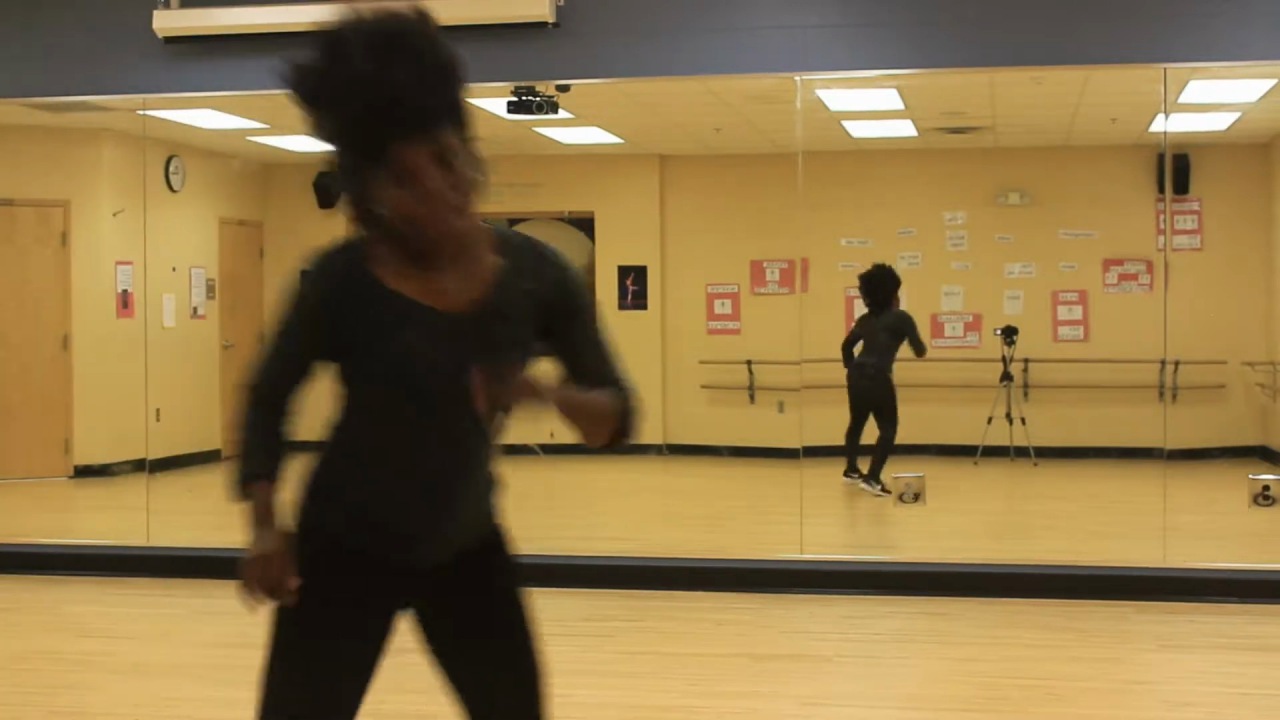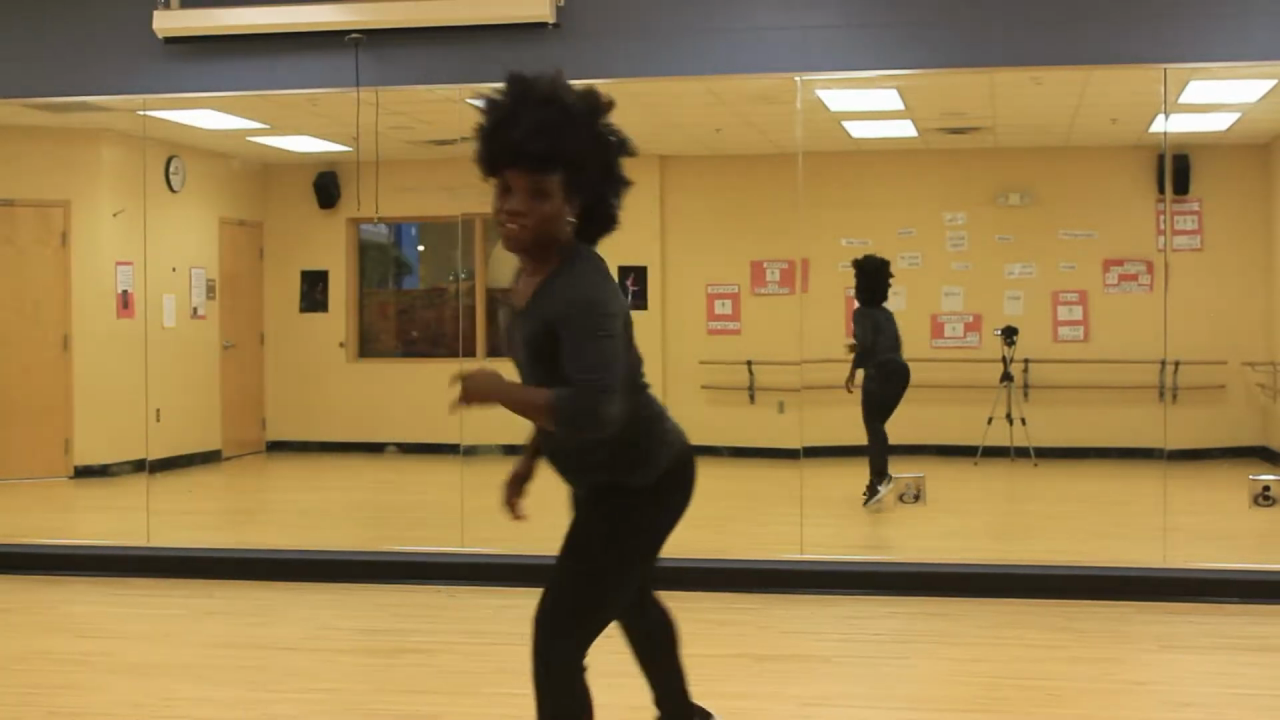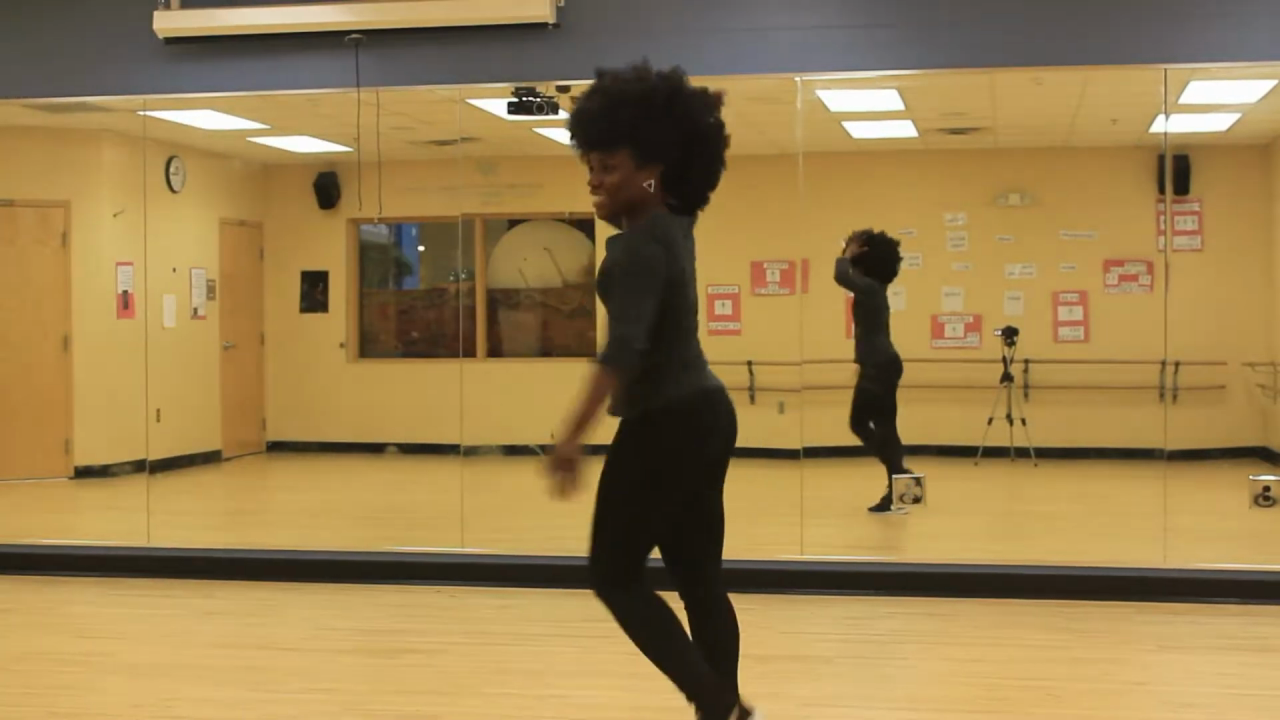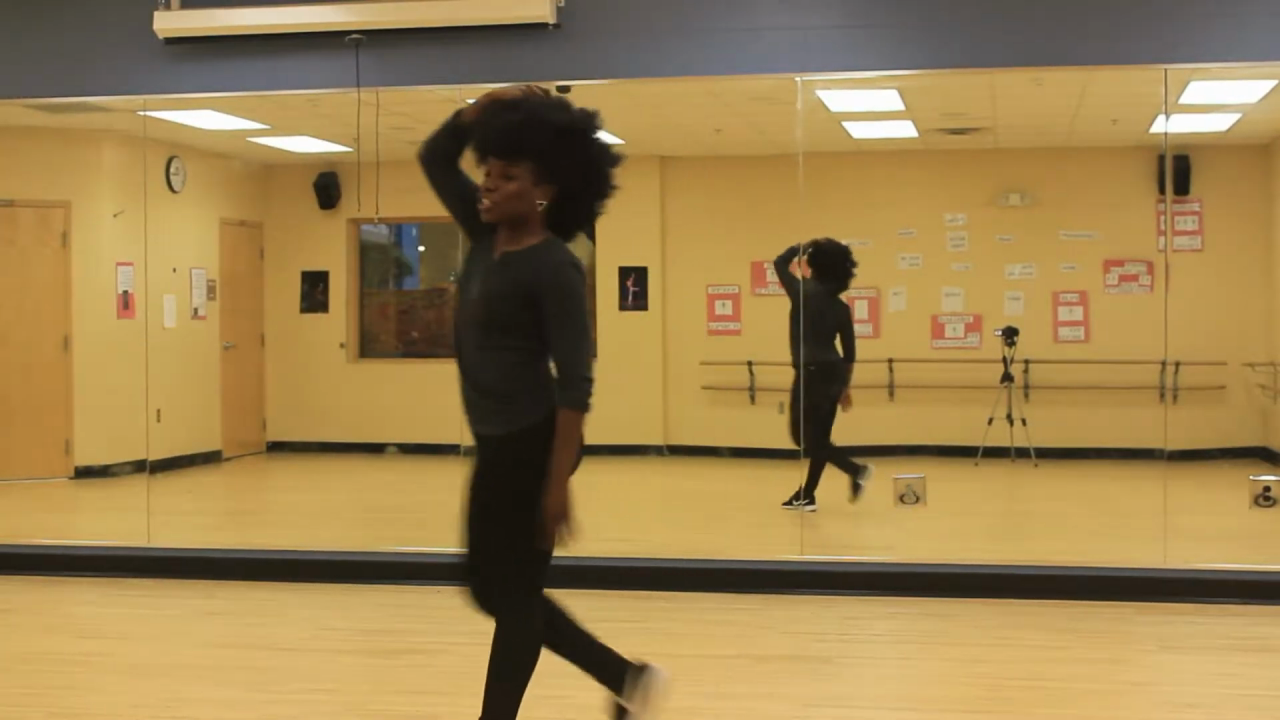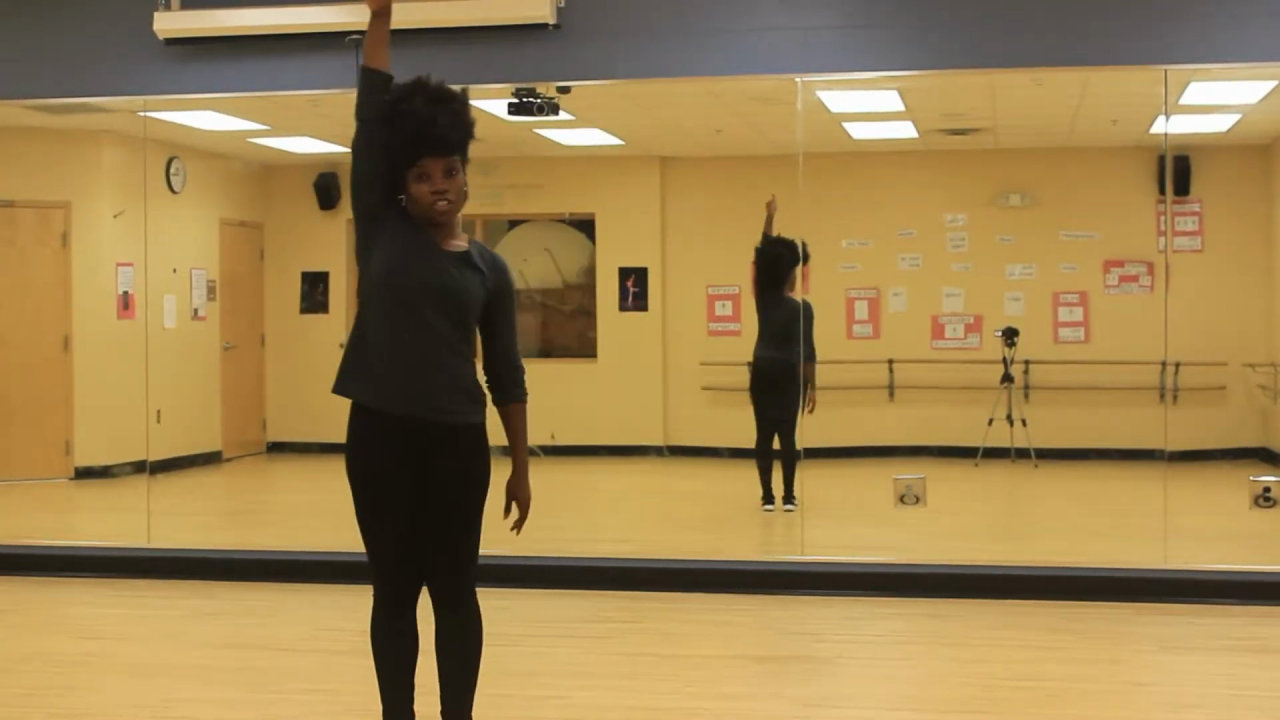
dt=0.7s
person 1, frame 1
left shoulder: (540, 274)
right shoulder: (341, 282)
left elbow: (613, 409)
right elbow: (268, 401)
left wrist: (550, 395)
right wrist: (264, 527)
left hip: (463, 542)
right hip: (349, 546)
person 1, frame 2
left shoulder: (578, 292)
right shoulder: (536, 280)
left elbow: (595, 414)
left wrist: (499, 390)
right wrist: (530, 461)
left hip: (639, 481)
right hip: (620, 476)
left knee: (557, 636)
right knee: (628, 599)
person 1, frame 3
left shoulder: (639, 245)
right shoulder: (666, 226)
left elbow: (625, 345)
left wrist: (573, 435)
left hip: (662, 427)
right hip: (698, 418)
left knee: (613, 575)
right knee: (700, 580)
person 1, frame 4
left shoulder: (557, 267)
right shoulder: (485, 235)
left elbow: (574, 381)
right elbow: (436, 154)
left wrist: (559, 480)
right wrist: (495, 102)
left hip: (532, 445)
right hip: (498, 443)
left knee: (512, 598)
right knee: (493, 584)
person 1, frame 5
left shoulder: (489, 269)
right shoulder: (379, 228)
left elbow: (507, 375)
right elbow: (371, 117)
left wrist: (521, 466)
left hip: (457, 440)
right hip: (379, 434)
left knee: (453, 589)
right knee: (394, 589)
person 2, frame 1
left shoulder: (866, 319)
right shoulder: (901, 317)
left elbow: (846, 346)
right elbow: (920, 351)
left wrist: (851, 368)
right wrist: (918, 346)
left hip: (856, 374)
right hip: (876, 377)
left knee: (857, 423)
right knee: (888, 426)
left ankle: (852, 469)
right ankle: (871, 478)
person 2, frame 2
left shoulder: (862, 312)
right shoulder: (886, 314)
left elbow: (866, 343)
left wrist: (852, 371)
right wrist: (859, 353)
left hip: (882, 374)
right hip: (899, 372)
left knee: (873, 426)
right knee: (876, 425)
left ankle: (881, 480)
right ankle: (875, 485)
person 2, frame 3
left shoulder: (870, 288)
right shoulder: (874, 291)
left elbow: (841, 275)
left wrist: (848, 254)
left hip: (877, 367)
right hip: (881, 367)
left knee: (859, 424)
right knee: (884, 427)
left ankle: (899, 478)
person 2, frame 4
left shoulder: (801, 293)
right shoulder: (841, 307)
left elbow: (781, 262)
right elbow: (850, 350)
left wrist: (806, 246)
right wrist: (845, 386)
left hip: (809, 371)
right hip: (833, 371)
left knee: (804, 433)
right knee: (819, 433)
left ankle: (855, 469)
right ankle: (806, 494)
person 2, frame 5
left shoulder: (762, 297)
right shoulder: (801, 308)
left elbow: (763, 251)
right elbow: (806, 352)
left wrist: (770, 216)
right wrist: (811, 387)
left hip: (762, 373)
right hip: (788, 375)
left knee: (764, 435)
right knee: (787, 435)
left ankle: (768, 496)
right ankle: (788, 496)
